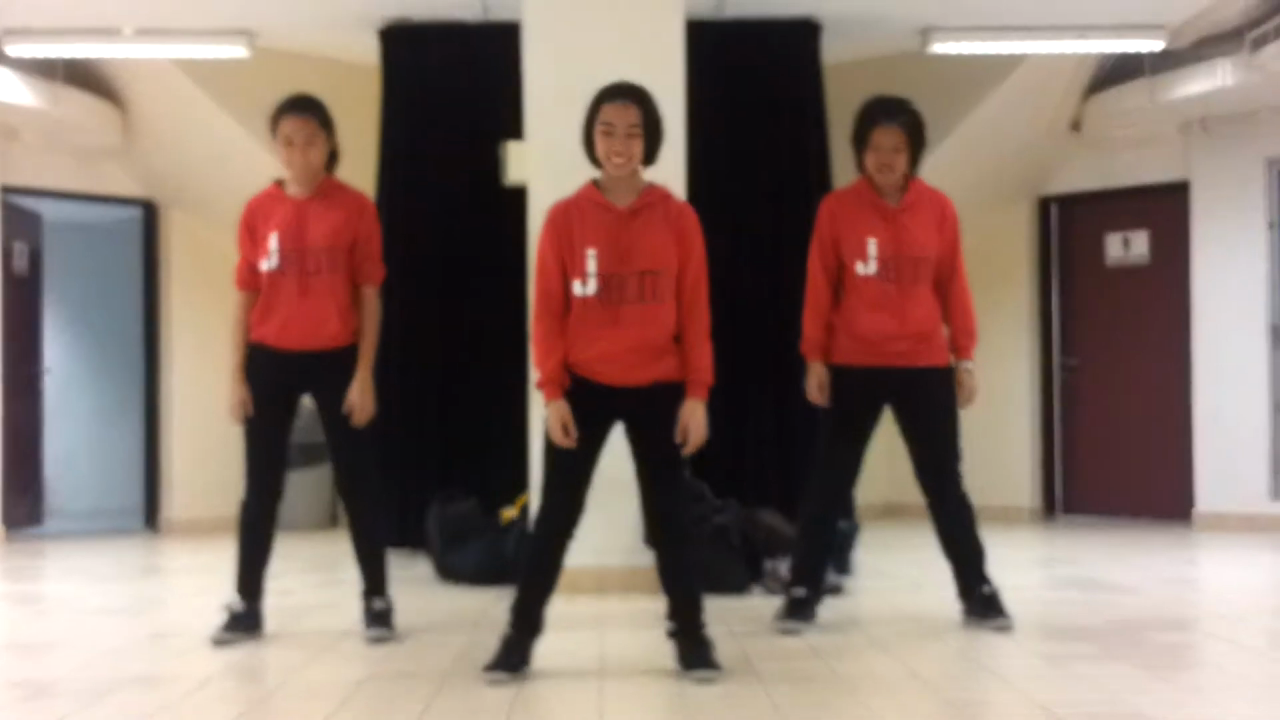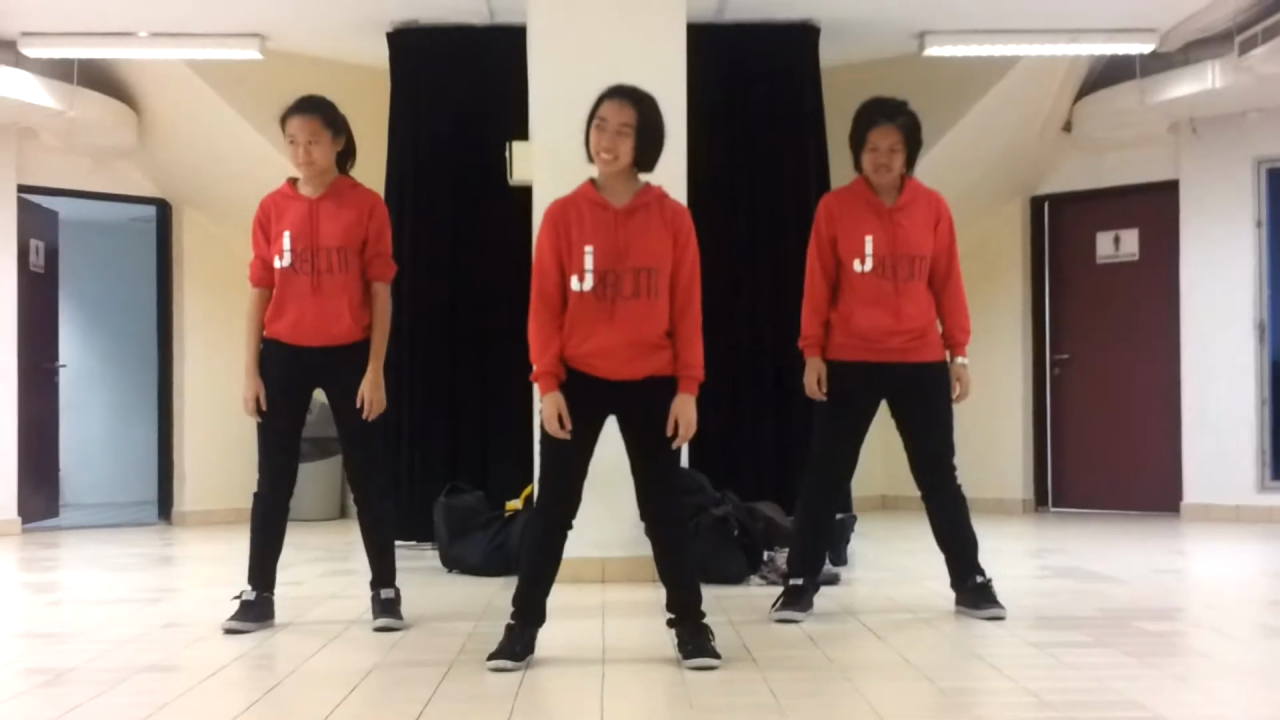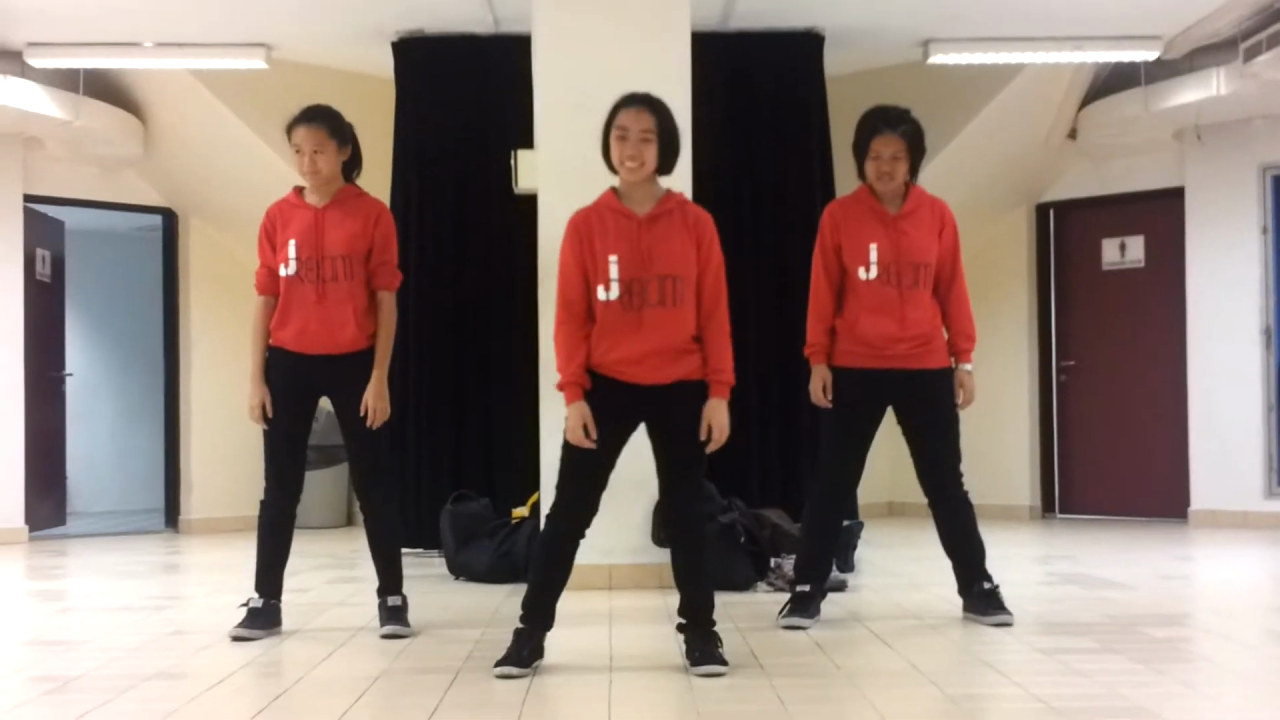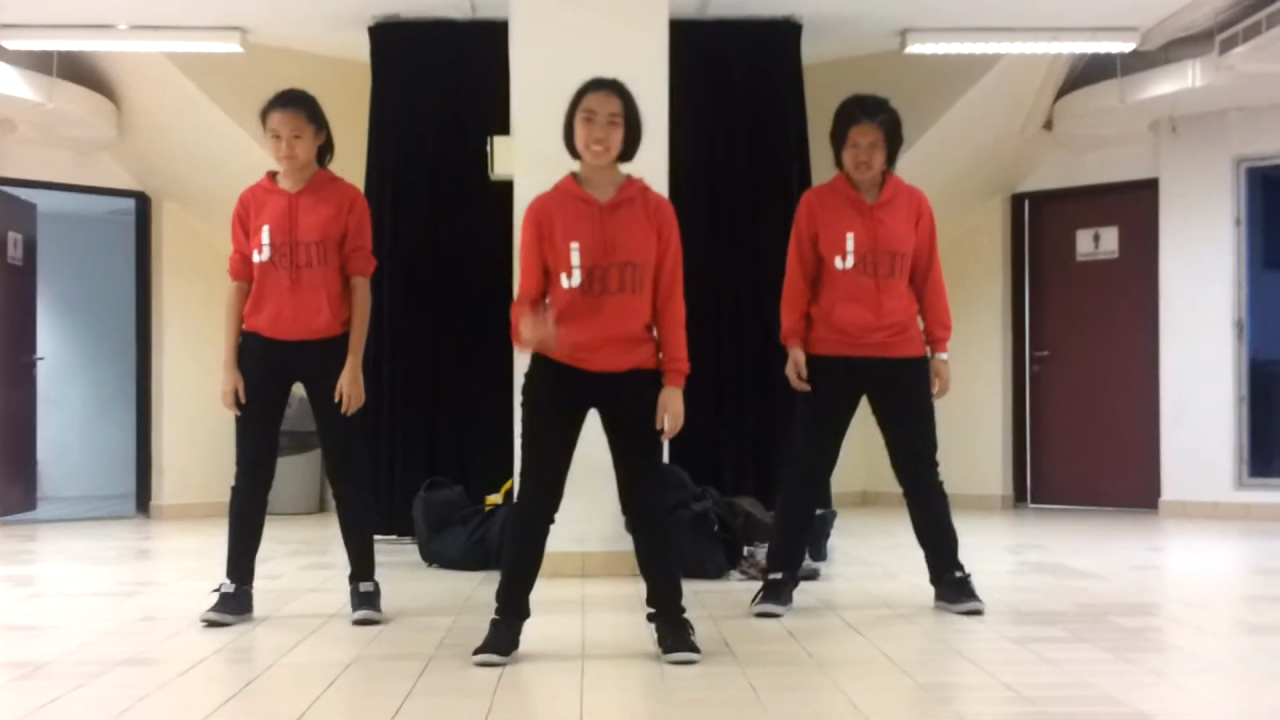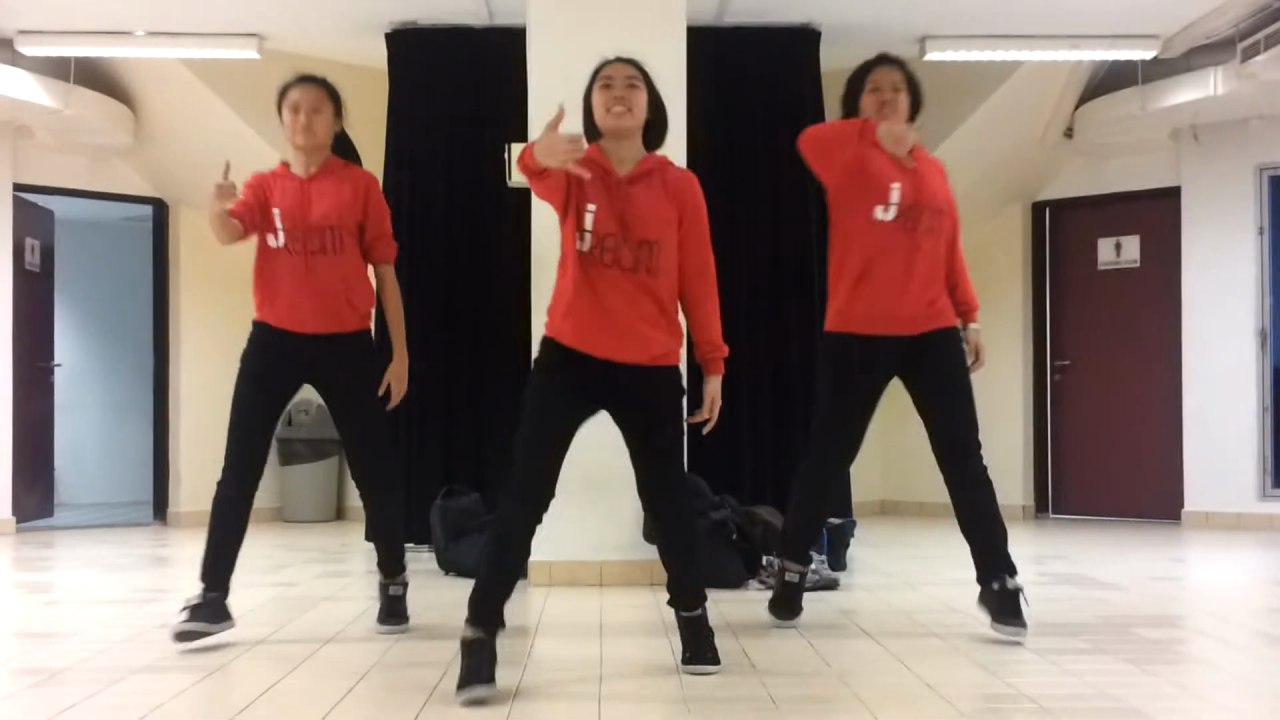
dt=0.7s
person 1, frame 1
left shoulder: (677, 217)
right shoulder: (565, 217)
left elbow: (695, 311)
right elbow: (548, 311)
left wrist: (697, 393)
right wrist: (552, 391)
left hip: (659, 390)
right hip: (584, 388)
left knee: (669, 516)
right knee: (556, 514)
left ankle: (691, 635)
right ankle: (520, 636)
person 1, frame 2
left shoulder: (672, 218)
right shoulder: (562, 214)
left elbow: (687, 308)
right elbow: (545, 306)
left wrist: (688, 387)
right wrist: (548, 384)
left hip: (652, 384)
right hip: (577, 381)
left knee: (664, 508)
right knee: (554, 507)
left ankle: (690, 624)
right ankle: (523, 627)
person 1, frame 3
left shoulder: (695, 223)
right shoulder: (585, 224)
left elbow: (714, 313)
right elbow: (571, 315)
left wrist: (719, 391)
right wrist: (573, 393)
left hip: (680, 389)
right hip: (606, 386)
left knee: (685, 512)
right knee: (570, 508)
left ankle: (699, 631)
right ankle: (531, 632)
person 1, frame 4
left shoulder: (655, 209)
right shoulder: (544, 209)
left elbow: (669, 300)
right elbow: (527, 297)
left wrist: (674, 379)
right wrist: (525, 327)
left hip: (634, 374)
right hip: (557, 372)
left knee: (645, 500)
right knee: (536, 497)
left ankle: (670, 618)
right ankle: (507, 619)
person 1, frame 5
left shoulder: (680, 187)
right shoulder: (574, 174)
left elbow: (698, 279)
right elbow: (542, 178)
left wrist: (713, 364)
right wrist: (541, 155)
left hip: (651, 367)
right hip: (567, 357)
left knee: (667, 500)
right knee: (524, 491)
left ankle: (691, 615)
right ankle: (481, 634)
person 2, frame 1
left shoulder: (355, 207)
right shoulder: (258, 211)
left elbow: (369, 295)
right elbow: (247, 297)
left wrist: (365, 374)
right wrist: (237, 376)
left hip: (336, 359)
right hip: (271, 360)
left knee: (355, 482)
right knee: (261, 486)
left ankle: (377, 600)
right ankle: (246, 605)
person 2, frame 2
left shoulder: (366, 206)
right shoulder: (272, 209)
left elbow: (381, 292)
right elbow: (260, 293)
left wrist: (376, 369)
right wrist: (251, 370)
left hip: (347, 355)
right hip: (284, 356)
left knee: (365, 475)
right knee: (273, 478)
left ankle: (385, 591)
right ankle: (258, 594)
person 2, frame 3
left shoulder: (372, 215)
right shoulder: (278, 217)
left elbow: (386, 300)
right elbow: (266, 301)
left wrist: (380, 377)
right wrist: (256, 378)
left hip: (353, 363)
right hip: (289, 363)
left knee: (370, 483)
right knee: (280, 486)
left ankle: (392, 598)
right ankle: (266, 602)
person 2, frame 4
left shoulder: (346, 200)
right shoulder: (251, 203)
left elbow: (360, 286)
right elbow: (239, 287)
left wrist: (354, 364)
right wrist: (229, 364)
left hip: (327, 349)
right hip: (262, 349)
left knee: (344, 469)
right knee: (252, 472)
left ankle: (364, 585)
right ankle: (236, 588)
person 2, frame 5
left shoulder: (360, 185)
right shoulder: (263, 186)
left elbow: (385, 271)
right elbow: (227, 233)
left wrist: (400, 352)
right wrist: (219, 208)
left hip: (347, 342)
right hip: (274, 339)
left knee: (373, 471)
right knee: (240, 469)
left ankle: (393, 585)
right ankle: (211, 597)
person 3, frame 1
left shoulder: (938, 207)
right shoulder: (837, 208)
left elbow: (953, 285)
right elbow: (820, 287)
left wrist: (964, 356)
right wrist: (814, 357)
left hip: (926, 366)
right hip: (852, 366)
left knee: (944, 483)
right knee: (829, 482)
left ankle: (977, 593)
right ankle: (802, 593)
person 3, frame 2
left shoulder: (933, 207)
right shoulder: (835, 207)
left elbow: (947, 282)
right elbow: (819, 284)
left wrist: (959, 351)
right wrist: (812, 351)
left hip: (922, 362)
right hip: (849, 362)
left knee: (939, 477)
right knee: (826, 475)
left ankle: (970, 582)
right ankle: (800, 583)
person 3, frame 3
left shoulder: (937, 215)
right shoulder: (839, 216)
left elbow: (951, 289)
right elbow: (823, 291)
left wrist: (963, 358)
right wrist: (817, 359)
left hip: (926, 368)
right hip: (854, 369)
left knee: (945, 483)
right knee: (832, 482)
left ankle: (977, 589)
right ankle: (807, 591)
person 3, frame 4
left shoulder: (914, 204)
right shoulder: (816, 204)
left elbow: (928, 278)
right elbow: (798, 280)
left wrist: (939, 346)
right wrist: (793, 342)
left hip: (902, 357)
right hip: (831, 357)
left knee: (919, 470)
right knee: (807, 469)
left ankle: (949, 577)
right ankle: (779, 578)
person 3, frame 5
left shoulder: (933, 169)
right shoulder: (847, 161)
left elbow: (949, 250)
right elbow: (811, 140)
left wrist: (969, 318)
right wrist: (875, 136)
left hip: (932, 331)
right hip: (855, 333)
left knee: (963, 456)
right knee: (826, 456)
left ankle: (998, 584)
right ankle: (792, 571)
